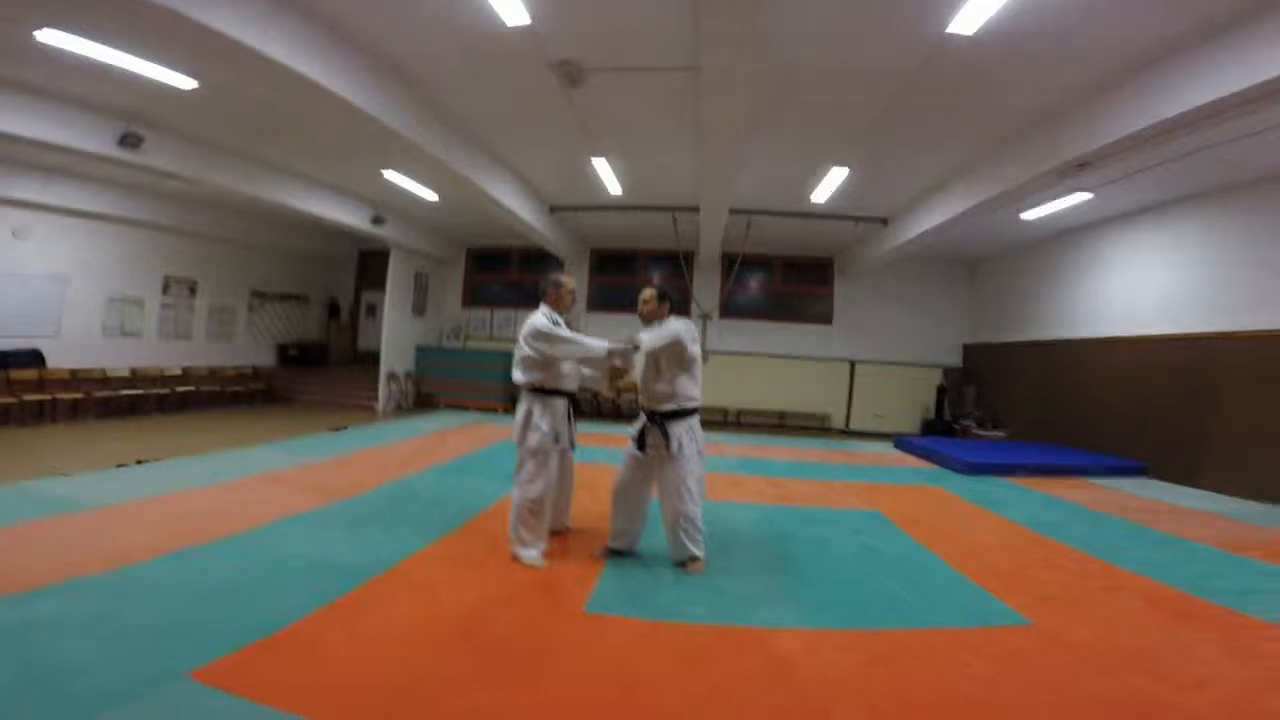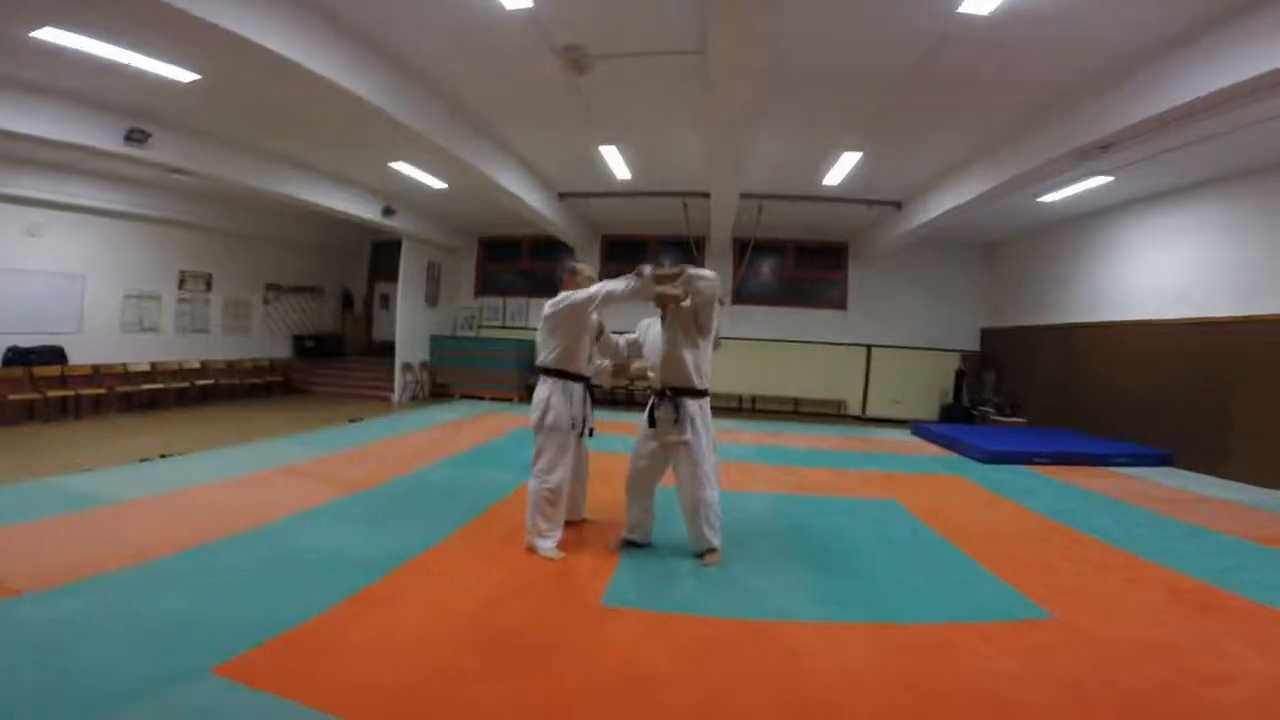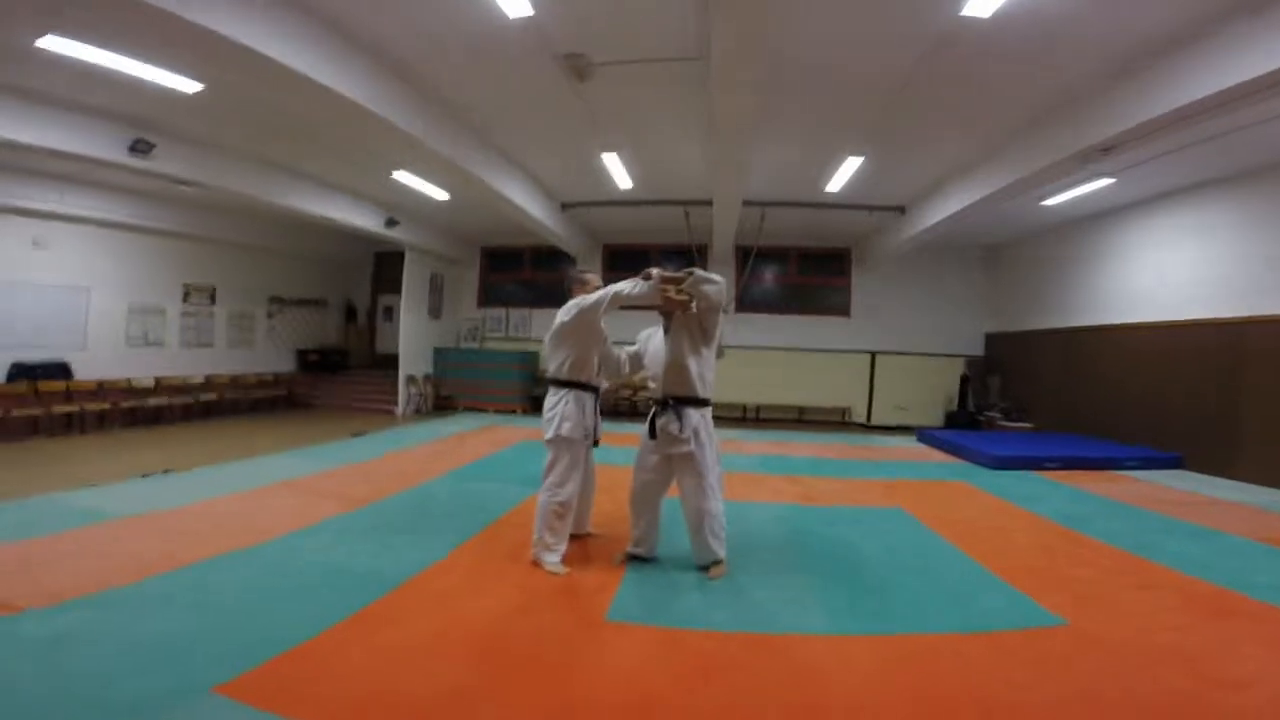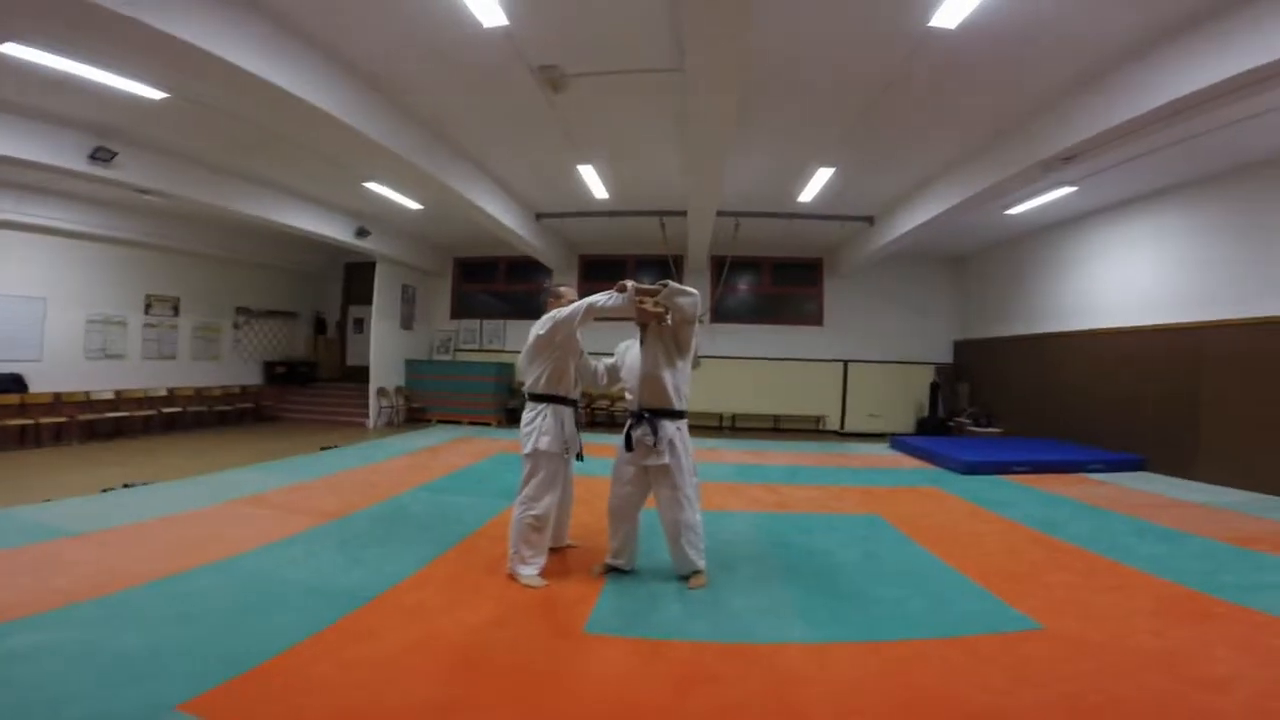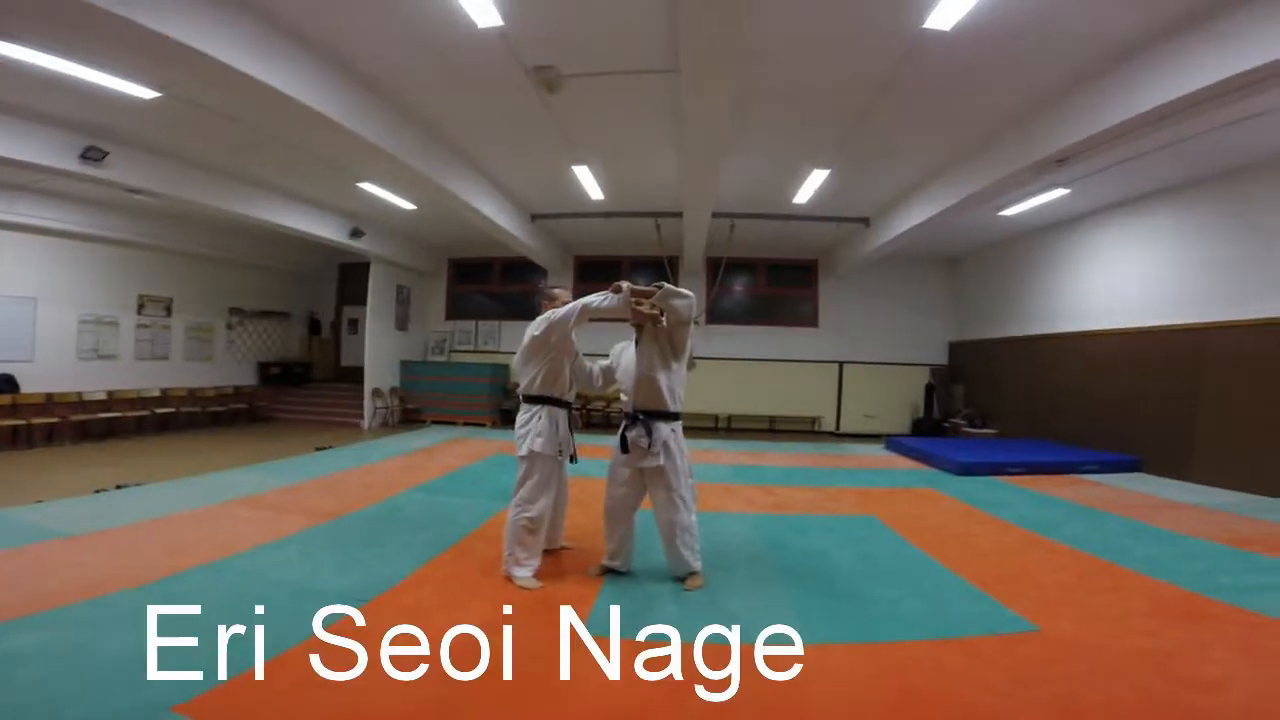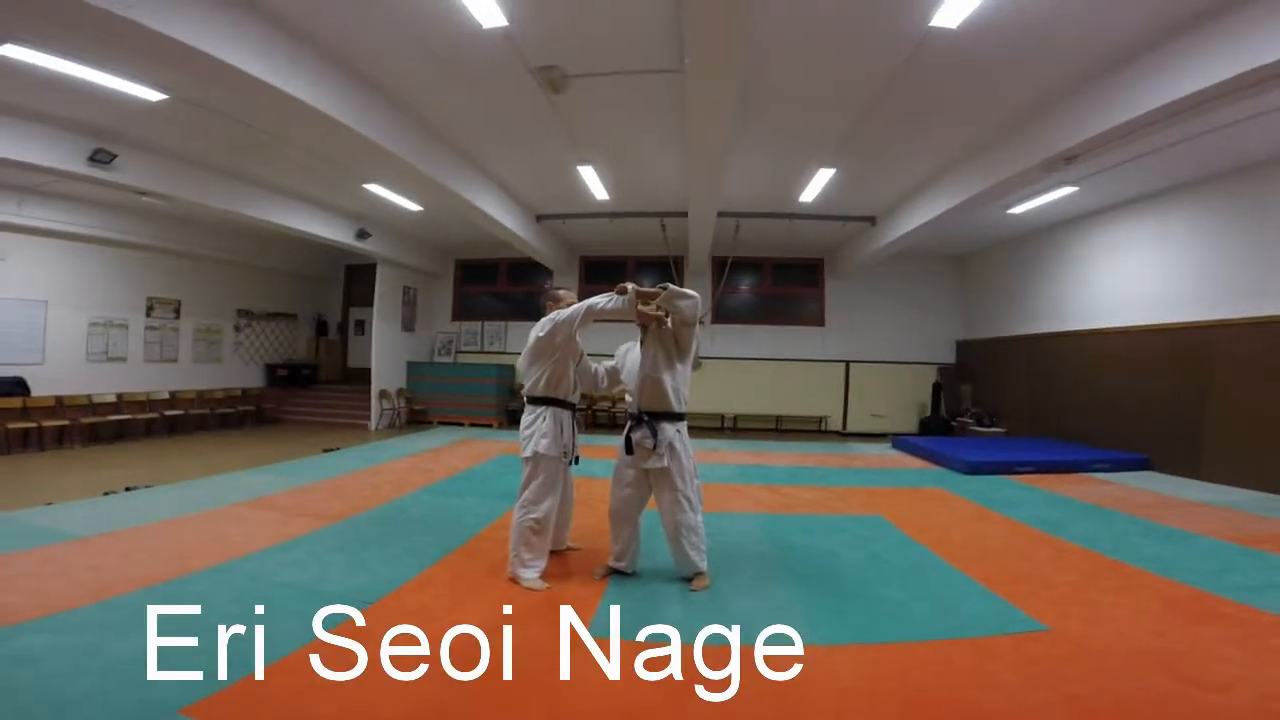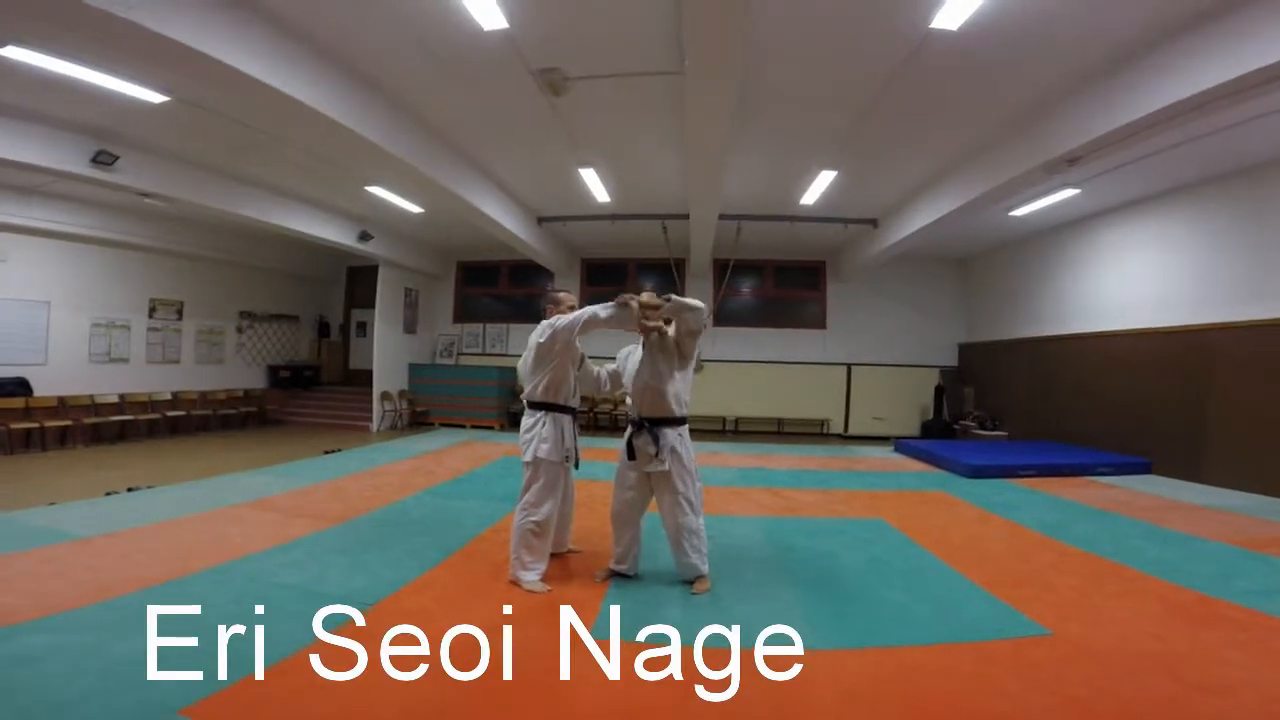
dt=0.2s
person 1, frame 1
left shoulder: (683, 329)
right shoulder: (647, 337)
left elbow: (672, 337)
left wrist: (636, 342)
left hip: (679, 429)
right hip: (649, 426)
left knee: (680, 496)
right knee: (627, 488)
left ankle: (692, 553)
right ankle: (621, 542)
person 1, frame 2
left shoulder: (697, 316)
right shoulder: (649, 326)
left elbow: (708, 282)
right elbow: (622, 351)
left hip: (690, 411)
right hip: (658, 409)
left knee: (698, 482)
right knee: (639, 477)
left ankle: (708, 544)
right ankle: (636, 534)
person 1, frame 3
left shoulder: (700, 324)
left elbow: (715, 288)
left wrist: (669, 277)
left hip: (692, 421)
right hip: (660, 420)
left knee: (702, 494)
right knee: (644, 490)
left ankle: (714, 556)
right ankle: (640, 548)
person 1, frame 4
left shoulder: (675, 336)
right shoulder: (626, 349)
left elbow: (689, 300)
right elbow: (601, 375)
left wrist: (641, 288)
left hip: (668, 433)
right hip: (635, 432)
left knee: (679, 505)
right knee: (621, 503)
left ankle: (693, 567)
right ankle: (620, 559)
person 1, frame 5
left shoulder: (671, 339)
right shoulder: (622, 351)
left elbow: (684, 301)
right elbow: (596, 377)
left wrist: (636, 289)
left hip: (662, 435)
right hip: (630, 434)
left knee: (674, 506)
right knee: (617, 504)
left ankle: (690, 567)
right ankle: (616, 561)
person 1, frame 6
left shoulder: (676, 339)
right shoulder: (627, 351)
left elbow: (690, 302)
right elbow: (601, 379)
left wrist: (642, 290)
left hip: (668, 436)
right hip: (635, 435)
left knee: (680, 506)
right knee: (622, 505)
left ankle: (695, 568)
right ankle: (621, 561)
person 1, frame 7
left shoulder: (678, 343)
right shoulder: (628, 354)
left elbow: (697, 312)
right elbow: (603, 382)
left wrist: (653, 303)
right wrist: (579, 361)
left hip: (670, 439)
right hip: (637, 438)
left knee: (682, 510)
right knee: (624, 508)
left ankle: (697, 571)
right ankle: (622, 564)
person 2, frame 1
left shoulder: (555, 324)
right shoulder: (539, 325)
left elbow: (570, 366)
right elbow: (575, 346)
left wrist: (604, 375)
right wrist: (615, 350)
left hip: (557, 409)
right hip: (540, 410)
left knee: (561, 473)
right knee: (535, 479)
left ankle: (555, 523)
right ankle: (525, 546)
person 2, frame 2
left shoulder: (577, 312)
right shoulder: (562, 306)
left elbow: (581, 355)
right elbow: (604, 293)
right wrist: (644, 281)
left hip: (573, 393)
right hip: (557, 394)
left knee: (576, 461)
right knee: (552, 468)
left ankle: (571, 513)
right ankle: (541, 537)
person 2, frame 3
left shoulder: (584, 322)
right shoulder: (575, 312)
left elbow: (608, 361)
right elbow: (611, 295)
right wrist: (653, 287)
left hip: (581, 403)
right hip: (568, 405)
left knee: (582, 475)
right knee: (561, 481)
left ankle: (576, 526)
right ankle: (546, 552)
person 2, frame 4
left shoulder: (560, 335)
right shoulder: (548, 325)
left elbow: (585, 371)
right elbow: (588, 308)
right wrist: (628, 300)
left hip: (558, 418)
right hip: (545, 419)
left knee: (560, 488)
right knee: (538, 494)
left ankle: (554, 539)
right ankle: (523, 564)
person 2, frame 5
left shoulder: (556, 337)
right shoulder: (544, 327)
left elbow: (582, 374)
right elbow: (583, 308)
right wrist: (625, 302)
left hip: (554, 420)
right hip: (540, 421)
left knee: (555, 489)
right knee: (533, 496)
left ankle: (549, 540)
right ankle: (518, 566)
person 2, frame 6
left shoulder: (559, 337)
right shoulder: (548, 328)
left elbow: (582, 374)
right elbow: (588, 310)
right wrist: (631, 303)
left hip: (557, 421)
right hip: (544, 422)
left knee: (560, 491)
right knee: (538, 497)
left ankle: (555, 542)
right ankle: (524, 568)
person 2, frame 7
left shoulder: (559, 341)
right shoulder: (548, 332)
right elbow: (588, 318)
right wrist: (629, 312)
left hip: (558, 424)
right hip: (544, 426)
left knee: (561, 493)
right knee: (538, 500)
left ankle: (556, 544)
right ankle: (524, 571)
